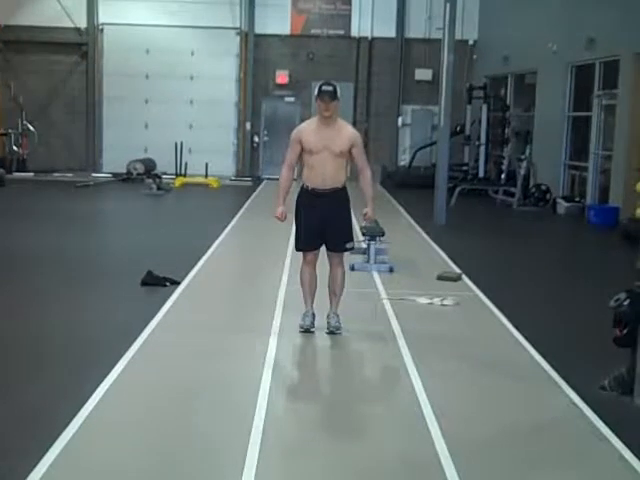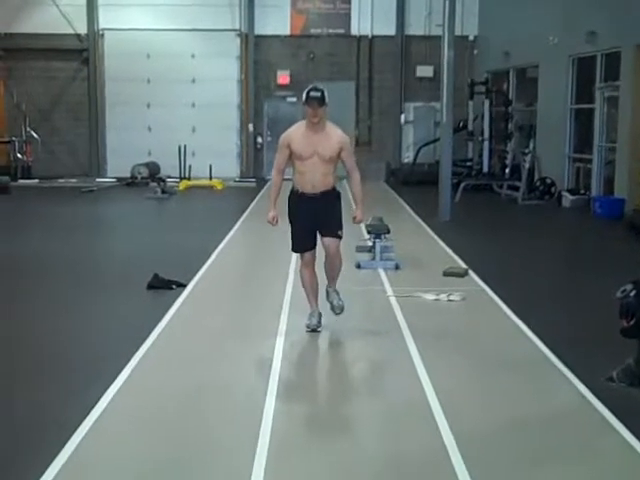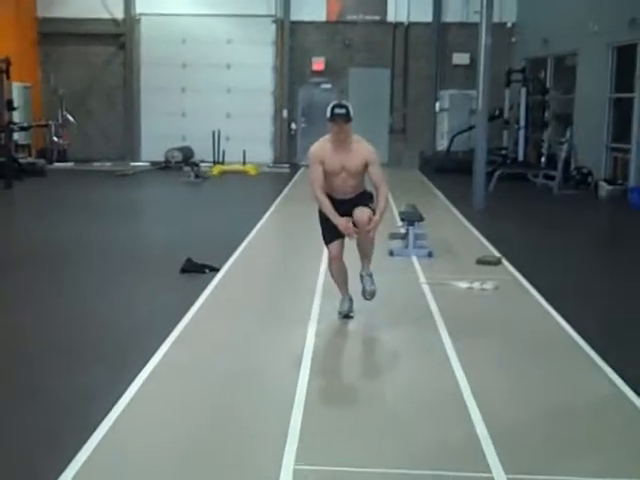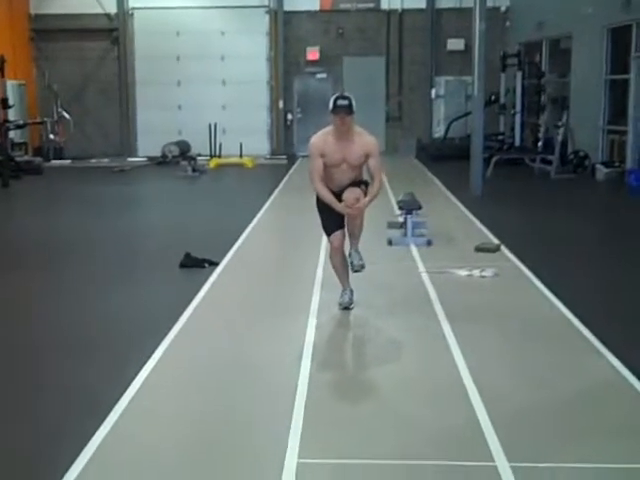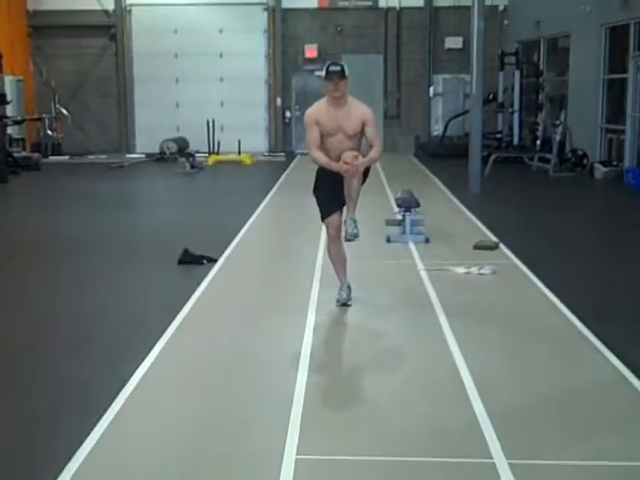
dt=1s
person 1, frame 1
left shoulder: (351, 134)
right shoulder: (301, 132)
left elbow: (364, 170)
right elbow: (288, 168)
left wrist: (369, 203)
right wrist: (281, 202)
left hip: (337, 199)
right hip: (309, 198)
left knee: (336, 259)
right knee: (309, 258)
left ankle: (333, 313)
right ankle: (309, 311)
person 1, frame 2
left shoulder: (340, 138)
right shoulder: (289, 136)
left elbow: (353, 172)
right elbow: (278, 172)
left wrist: (359, 206)
right wrist: (272, 207)
left hip: (328, 199)
right hip: (300, 201)
left knee: (332, 248)
right knee: (307, 259)
left ankle: (332, 289)
right ankle: (314, 311)
person 1, frame 3
left shoulder: (366, 150)
right shoulder: (317, 151)
left elbow: (382, 188)
right elbow: (318, 191)
left wrist: (378, 217)
right wrist: (337, 220)
left hip: (359, 199)
right hip: (330, 203)
left knee: (363, 220)
right knee: (334, 253)
left ankle: (366, 271)
right ankle: (345, 297)
person 1, frame 4
left shoulder: (368, 142)
right shoulder: (318, 142)
left elbow: (377, 179)
right elbow: (316, 182)
left wrist: (366, 201)
right wrist: (337, 206)
left hip: (356, 189)
right hip: (328, 196)
left knee: (355, 201)
right knee: (335, 243)
left ankle: (355, 250)
right ankle: (346, 289)
person 1, frame 5
left shoulder: (363, 111)
right shoulder: (313, 113)
left elbow: (377, 147)
right elbow: (314, 151)
left wrist: (364, 163)
right wrist: (336, 166)
left hip: (355, 170)
right hip: (327, 174)
left knee: (354, 168)
right knee: (332, 230)
left ankle: (352, 218)
right ankle: (344, 284)
